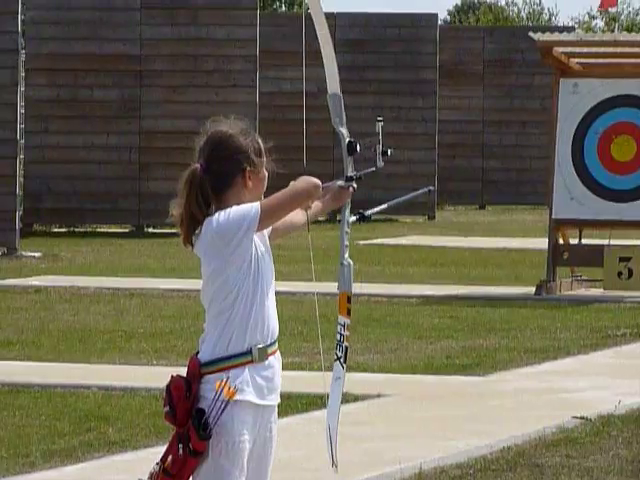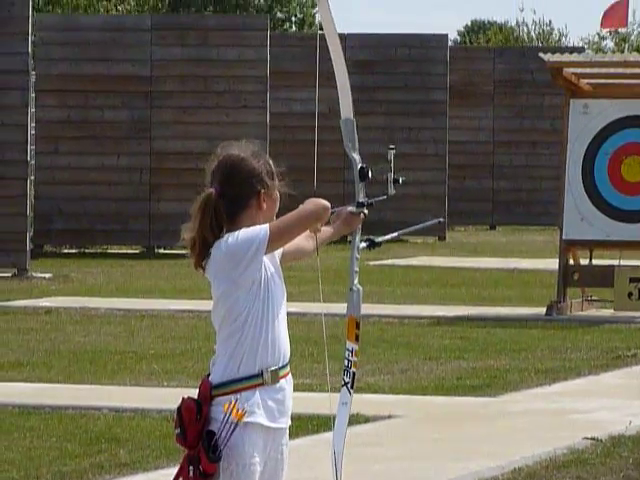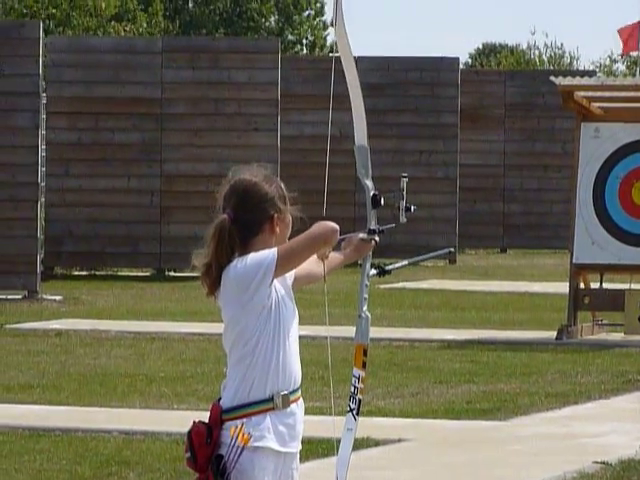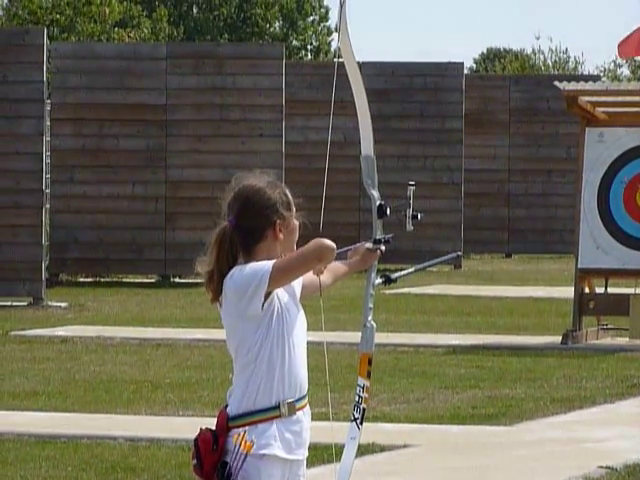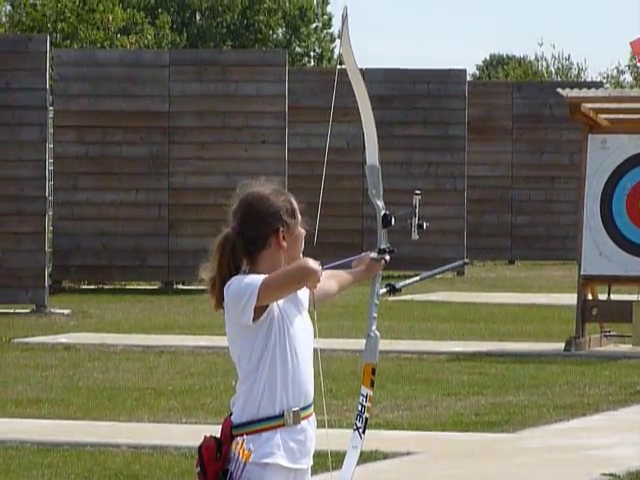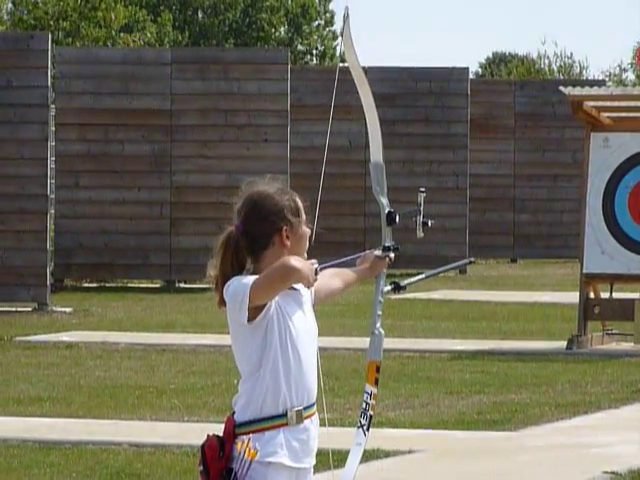
dt=0.4s
person 1, frame 1
left shoulder: (248, 225)
right shoulder: (225, 226)
left elbow: (291, 219)
right elbow: (308, 187)
left wrist: (326, 204)
right wrist: (318, 198)
left hip: (260, 377)
right hip: (230, 384)
person 1, frame 2
left shoulder: (258, 249)
right shoulder: (235, 248)
left elbow: (303, 244)
right elbow: (318, 209)
left wrist: (336, 229)
right wrist: (316, 219)
left hip: (272, 400)
right hip: (242, 407)
person 1, frame 3
left shoulder: (271, 273)
right shoulder: (245, 273)
left elbow: (312, 268)
right elbow: (327, 231)
left wrist: (348, 254)
right wrist: (323, 246)
left hip: (283, 425)
right hip: (252, 432)
person 1, frame 4
left shoulder: (282, 280)
right shoulder: (244, 281)
left elbow: (320, 274)
right elbow: (323, 249)
left wrist: (355, 263)
right wrist: (317, 259)
left hip: (290, 432)
right hip: (258, 440)
person 1, frame 5
left shoulder: (293, 288)
right shoulder: (241, 291)
left elbow: (326, 282)
right elbow: (306, 271)
left wrist: (360, 272)
right wrist: (308, 272)
left hip: (296, 442)
right hip: (262, 449)
person 1, frame 6
left shoulder: (297, 288)
right shoulder: (242, 291)
left elbow: (331, 280)
right elbow: (288, 268)
left wrist: (365, 270)
right wrist: (301, 270)
left hip: (299, 442)
right hip: (265, 450)
